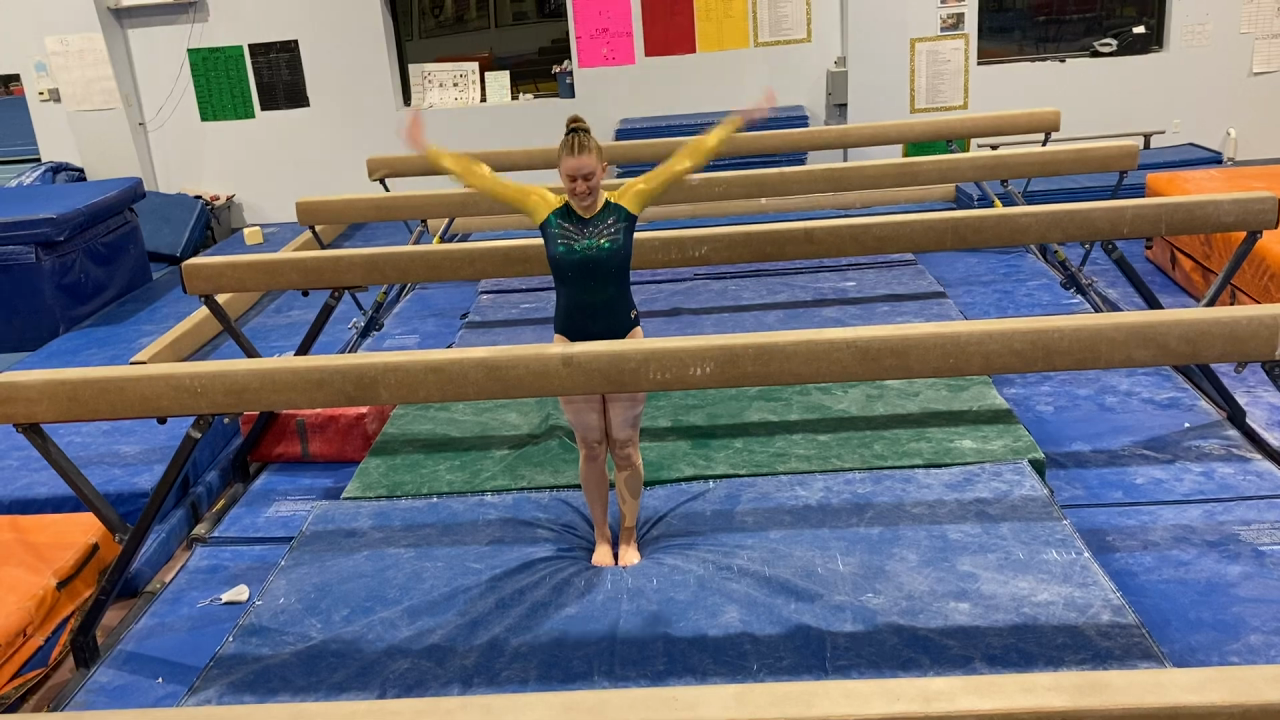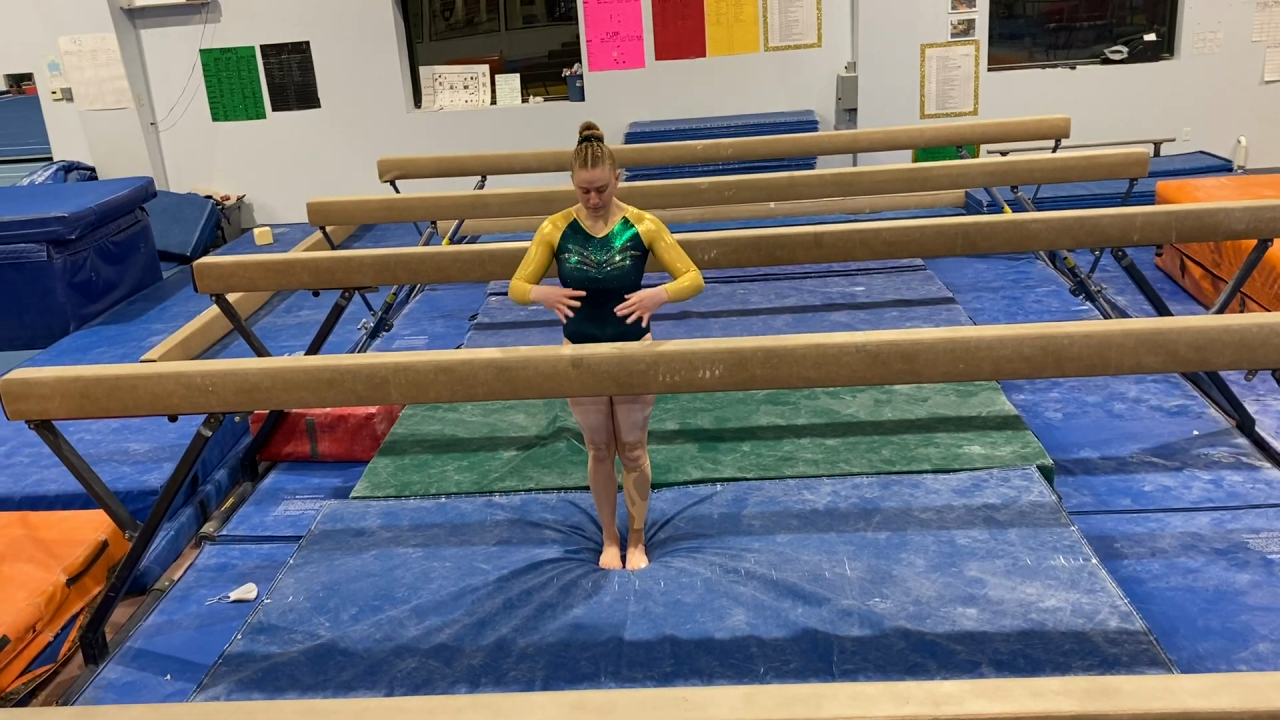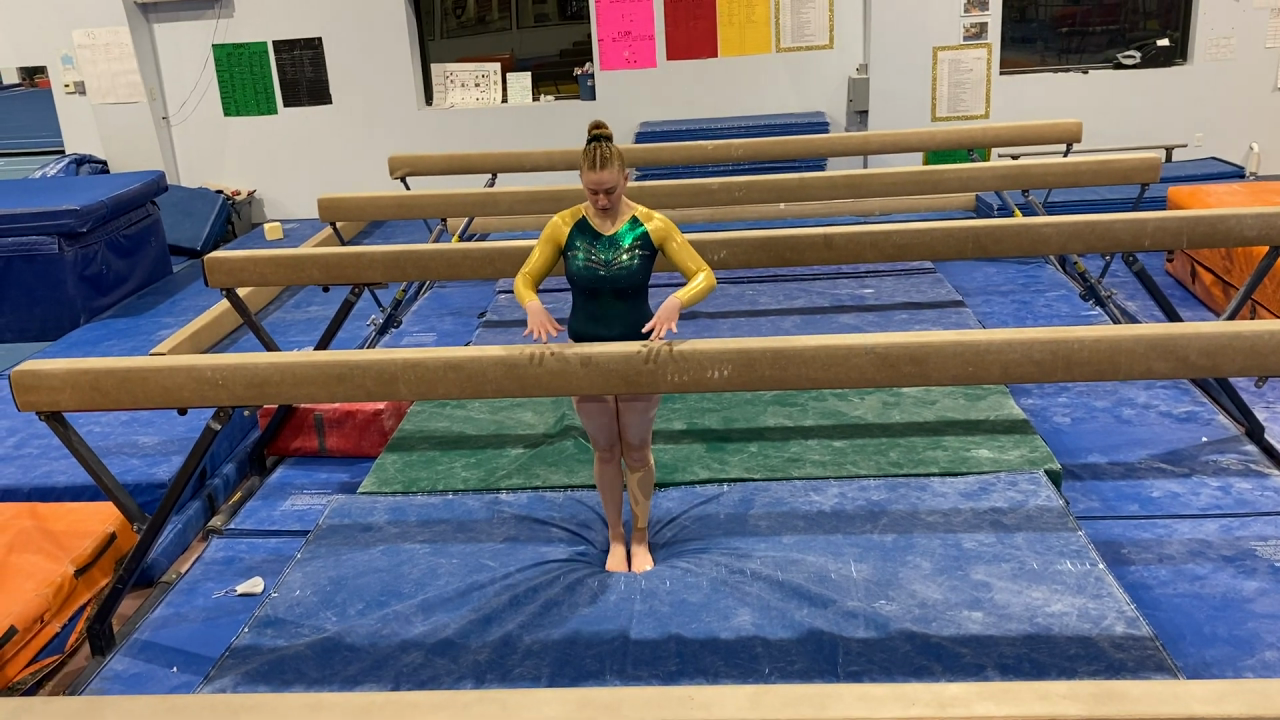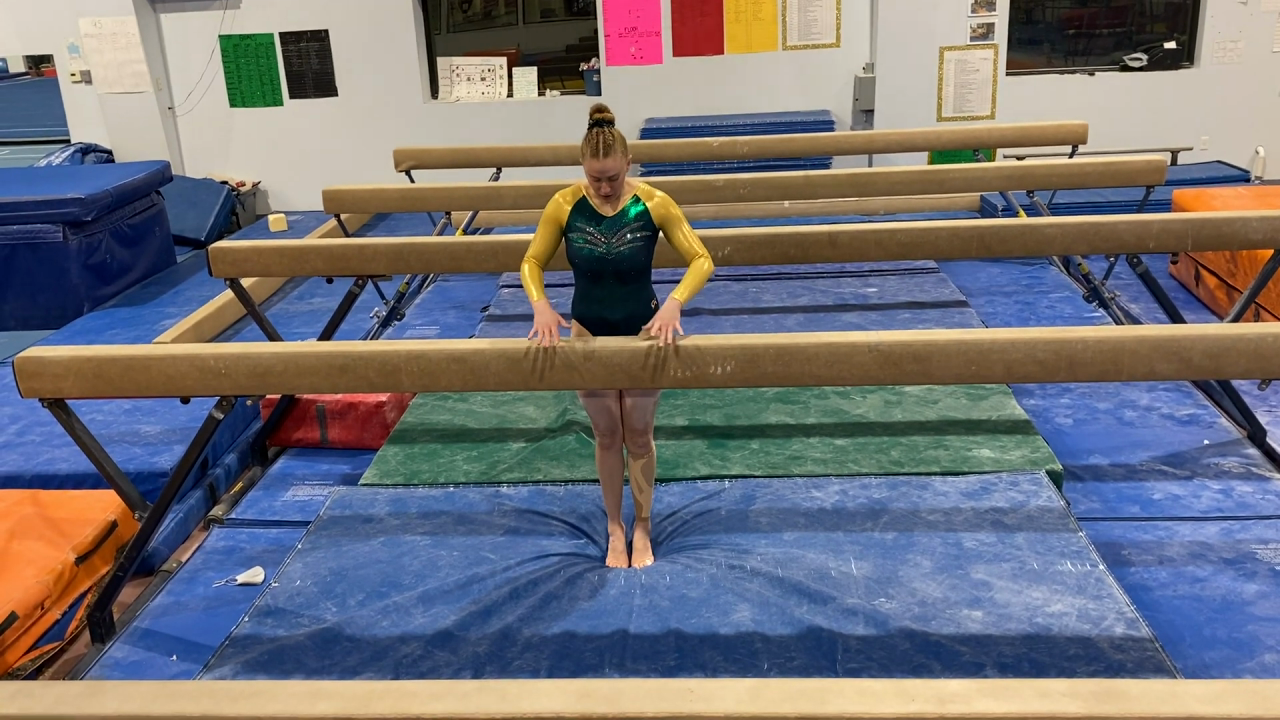
dt=0.7s
person 1, frame 1
left shoulder: (626, 204)
right shoulder: (545, 209)
left elbow: (685, 163)
right elbow: (482, 178)
left wrist: (738, 121)
right wrist: (427, 151)
left hip: (625, 346)
right hip: (571, 350)
left knee: (625, 448)
right knee: (591, 449)
left ankle: (630, 536)
right ankle: (602, 536)
person 1, frame 2
left shoulder: (643, 225)
right shoulder: (555, 229)
left elbow: (694, 279)
right elbow: (517, 287)
left wrist: (659, 295)
right wrist: (543, 293)
left hip: (634, 350)
left knee: (633, 450)
right knee: (599, 450)
left ankle: (636, 539)
right ankle: (609, 538)
person 1, frame 3
left shoulder: (652, 225)
right shoulder: (563, 226)
left elbow: (704, 276)
right elbow: (525, 278)
left wrist: (675, 301)
right wrist: (533, 305)
left knee: (637, 451)
right knee: (605, 451)
left ankle: (640, 536)
right ankle: (615, 537)
person 1, frame 4
left shoulder: (654, 204)
right shoulder: (564, 205)
left elbow: (702, 260)
right elbow: (532, 261)
left wrist: (675, 302)
right wrist: (540, 304)
left hip: (643, 331)
right hip: (588, 334)
left knee: (639, 437)
right knee: (607, 437)
left ankle: (642, 525)
right ankle: (615, 528)
